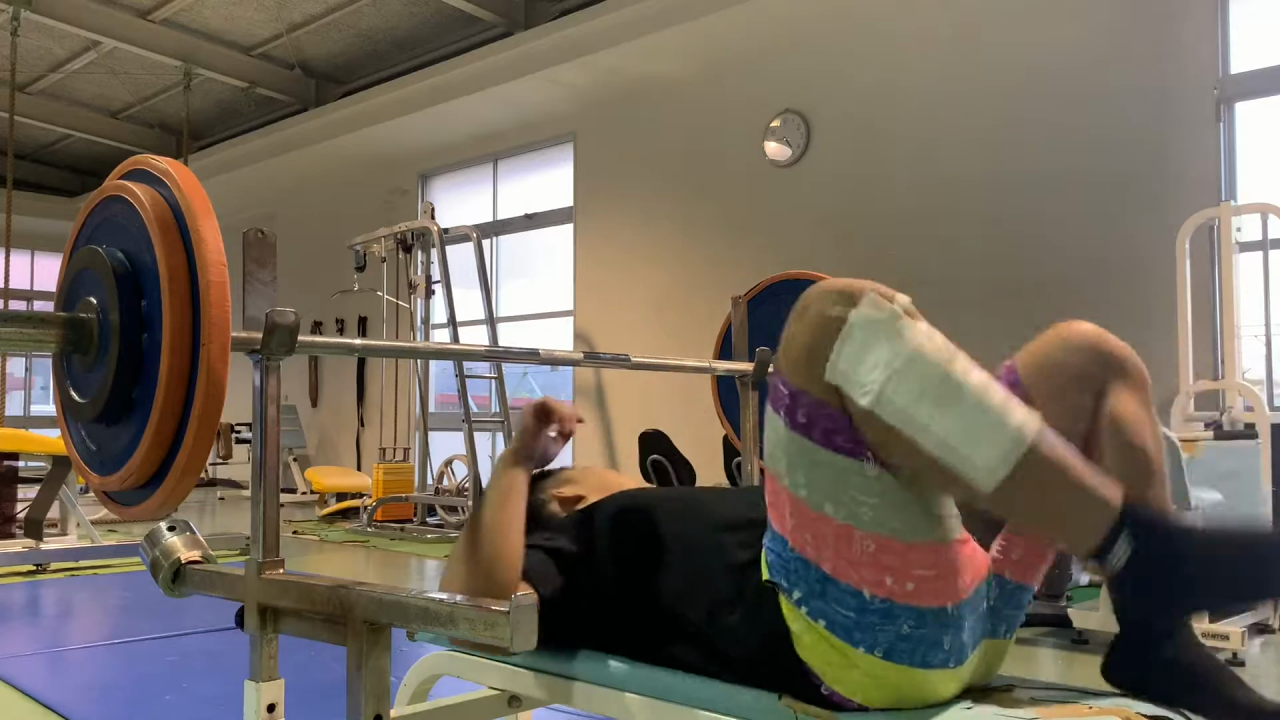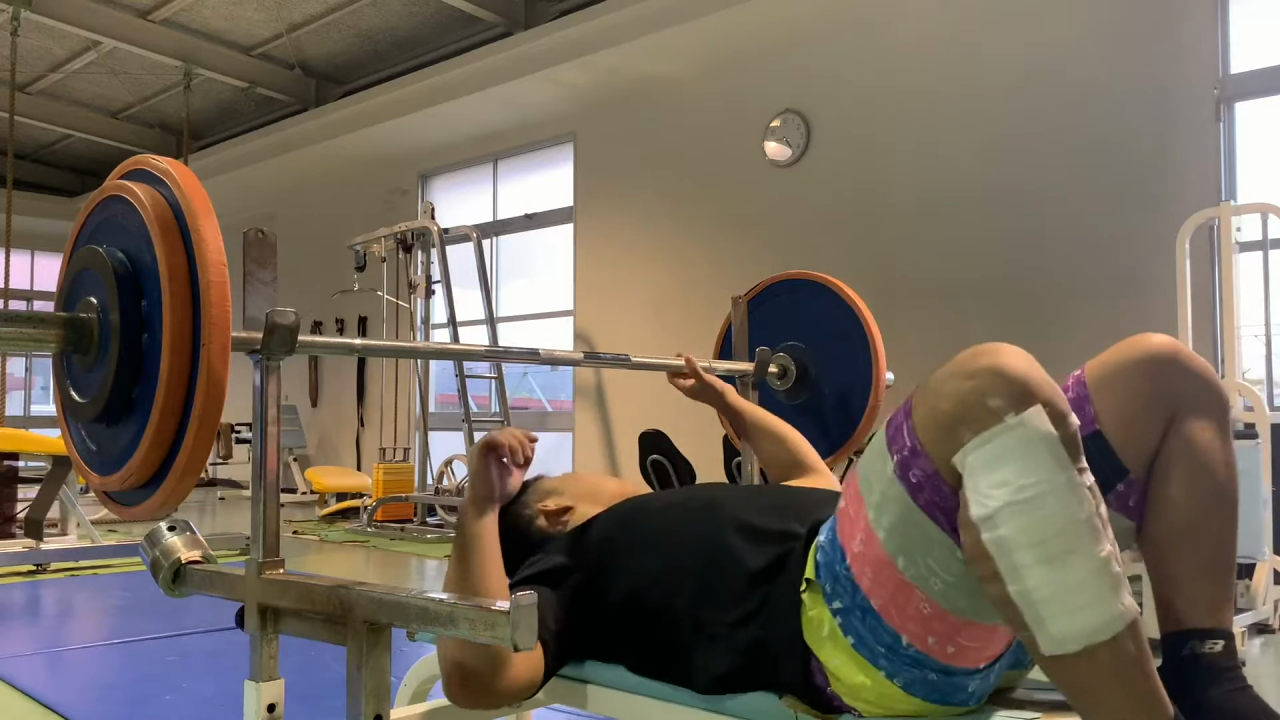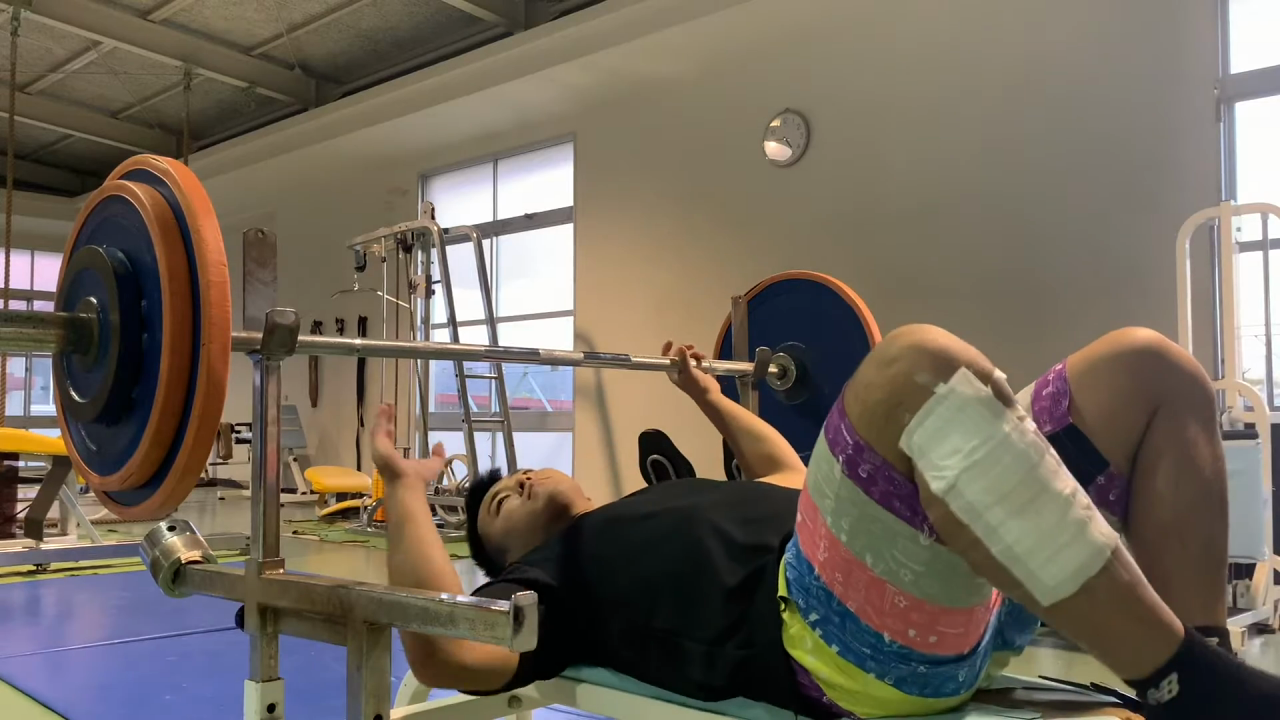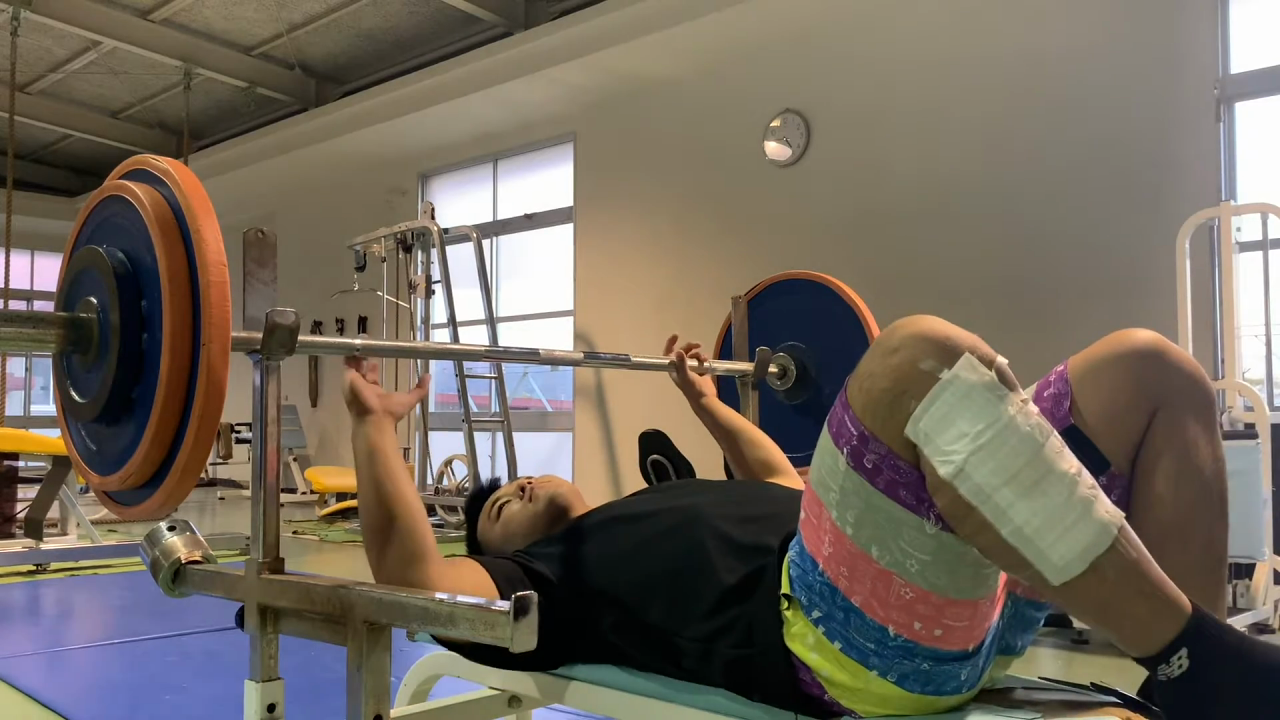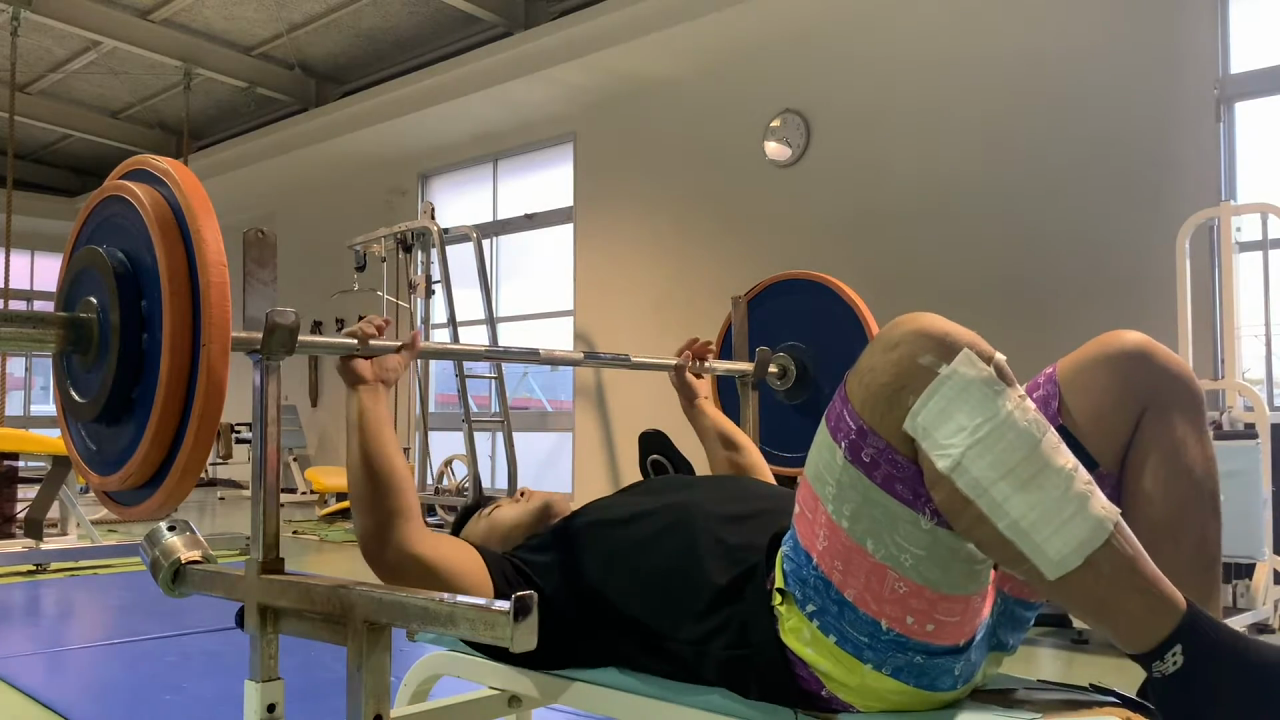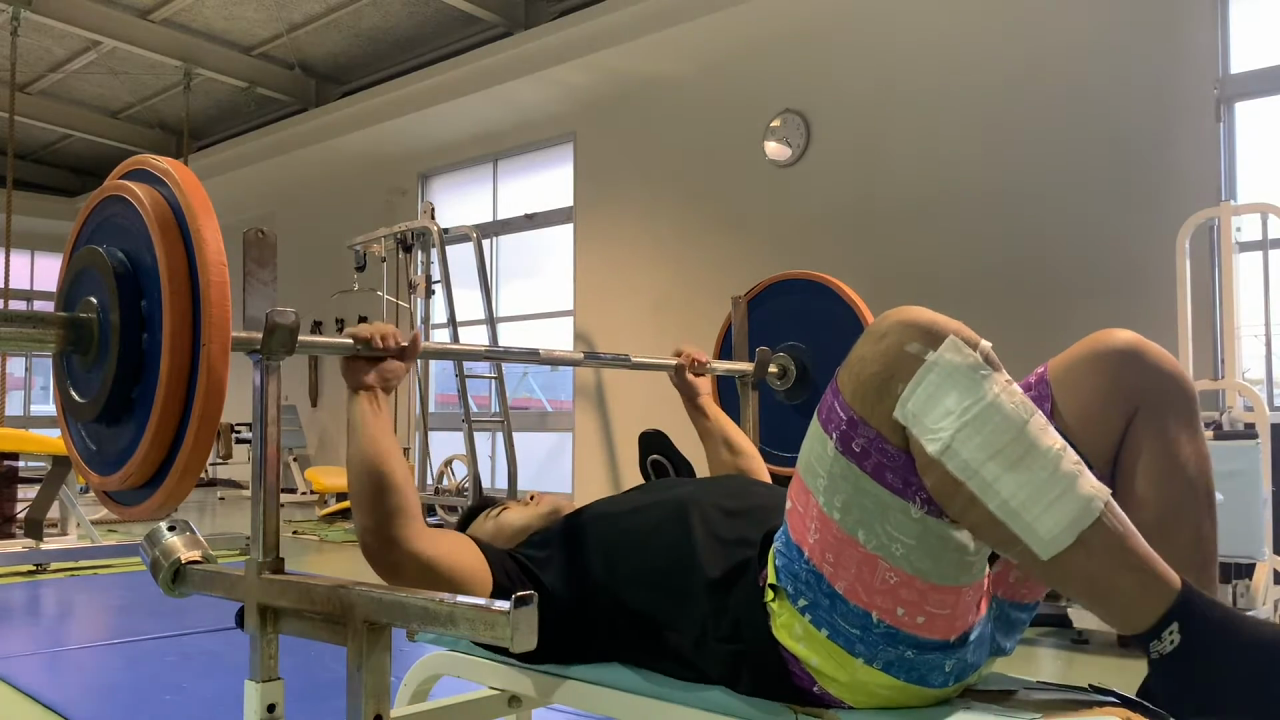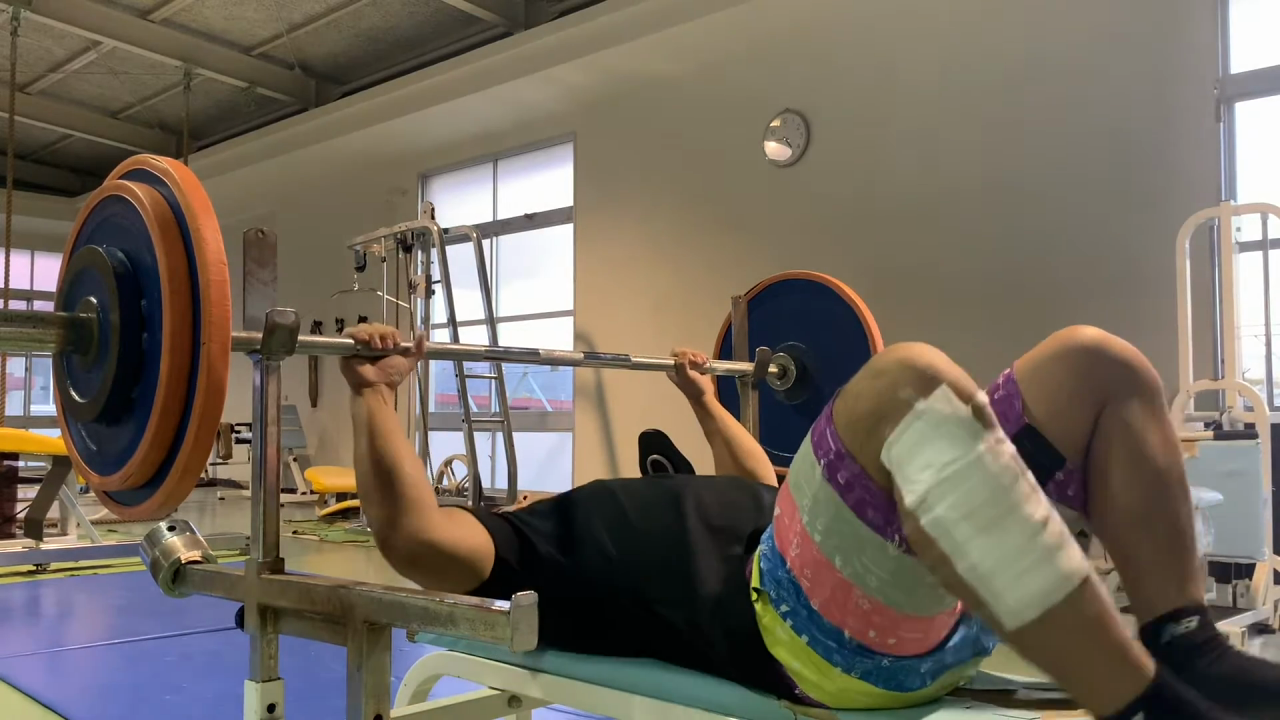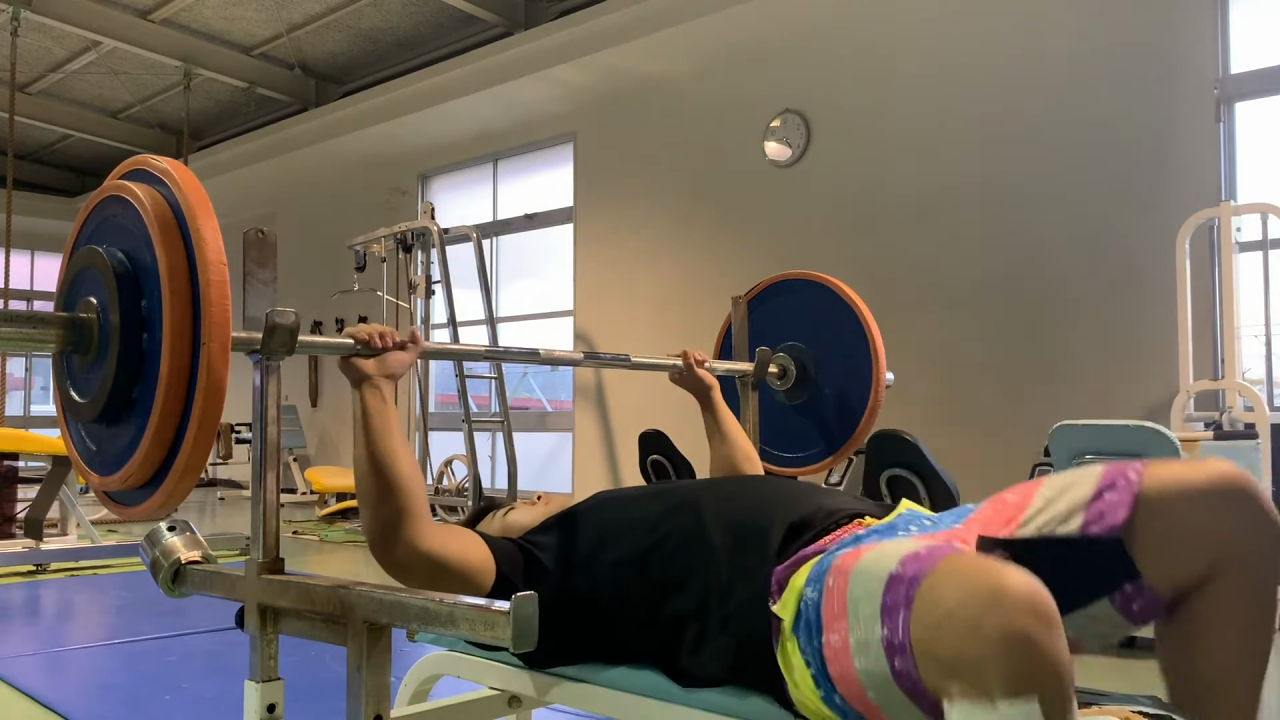
dt=0.4s
person 1, frame 1
left shoulder: (673, 520)
right shoulder: (575, 551)
right elbow: (478, 611)
left wrist: (802, 445)
right wrist: (515, 465)
left hip: (959, 607)
right hip: (861, 623)
left knee: (1084, 353)
right knee: (840, 310)
left ankle: (1160, 633)
right ankle: (1141, 550)
person 1, frame 2
left shoulder: (678, 525)
right shoulder: (567, 569)
left elbow: (809, 474)
left wrist: (728, 403)
right wrist: (479, 510)
left hip: (987, 600)
right hip: (862, 629)
left knee: (1164, 375)
right knee: (994, 387)
person 1, frame 3
left shoulder: (665, 518)
right shoulder: (549, 582)
left elbow: (791, 477)
left wrist: (713, 401)
right wrist: (402, 488)
left hip: (966, 596)
right hip: (850, 632)
left knee: (1147, 369)
right knee: (921, 366)
person 1, frame 4
left shoulder: (657, 519)
right shoulder: (543, 580)
left elbow: (781, 481)
right elbow: (412, 579)
left wrist: (707, 405)
right wrist: (374, 425)
left hip: (965, 600)
right hip: (846, 629)
left knee: (1149, 371)
right knee: (923, 355)
person 1, frame 5
left shoulder: (633, 532)
right shoulder: (530, 587)
left elbow: (750, 487)
right elbow: (396, 546)
left wrist: (697, 404)
right wrist: (368, 393)
left hip: (962, 600)
right hip: (835, 626)
left knee: (1137, 371)
right knee: (925, 354)
person 1, frame 6
left shoulder: (635, 534)
right shoulder: (528, 579)
left elbow: (755, 491)
right elbow: (398, 545)
left wrist: (701, 406)
right wrist: (370, 396)
left hip: (951, 599)
right hip: (835, 619)
left knee: (1130, 370)
right knee: (913, 343)
right ankle: (1191, 639)
person 1, frame 7
left shoulder: (626, 520)
right shoulder: (524, 560)
left elbow: (758, 489)
right elbow: (410, 531)
left wrist: (705, 401)
right wrist: (374, 392)
left hip: (934, 592)
right hip: (809, 613)
left knee: (1093, 363)
right knee: (911, 377)
person 1, frame 8
left shoulder: (631, 532)
right shoulder: (532, 573)
right elbow: (405, 542)
left wrist: (710, 400)
right wrist: (374, 389)
left hip: (903, 538)
right hip: (813, 595)
right knee: (1006, 620)
